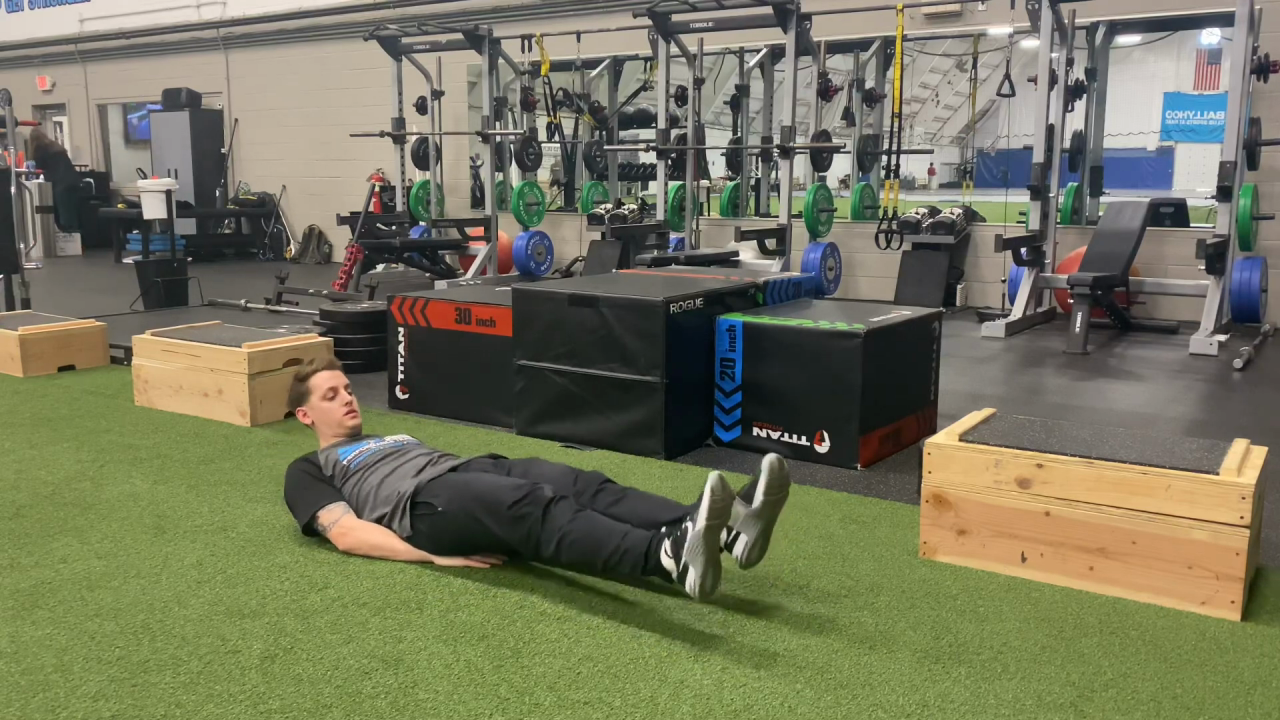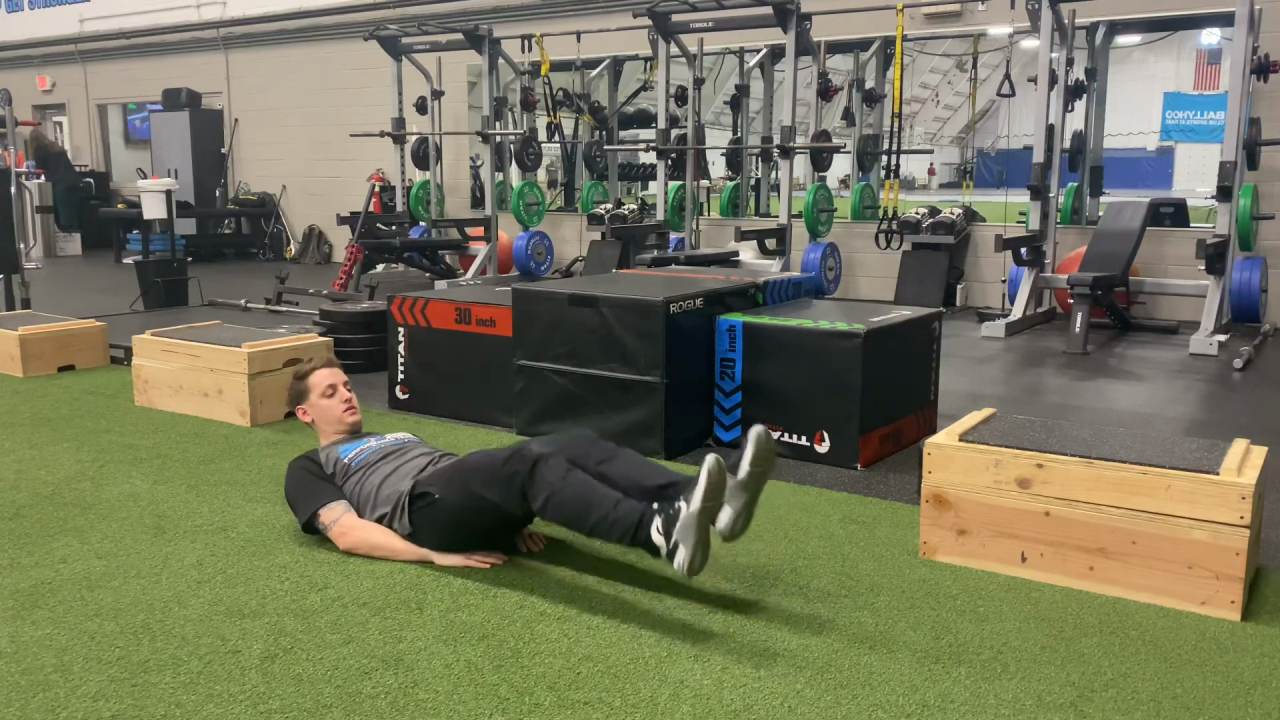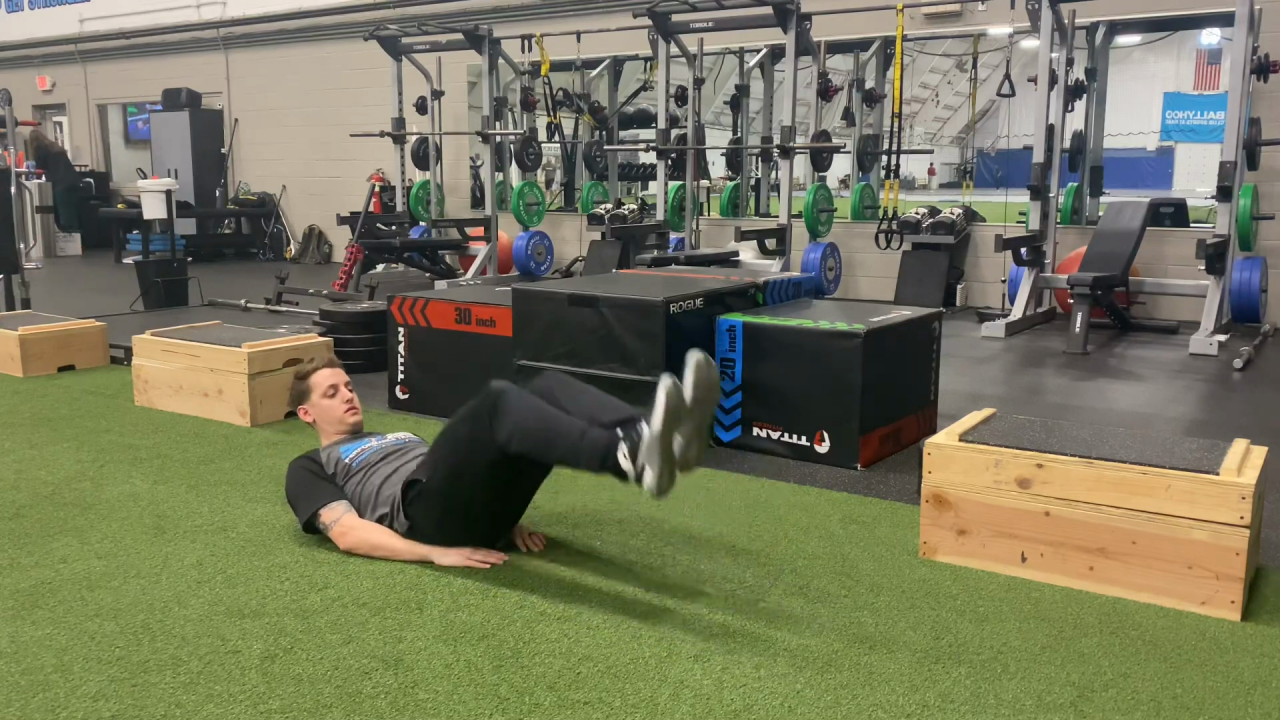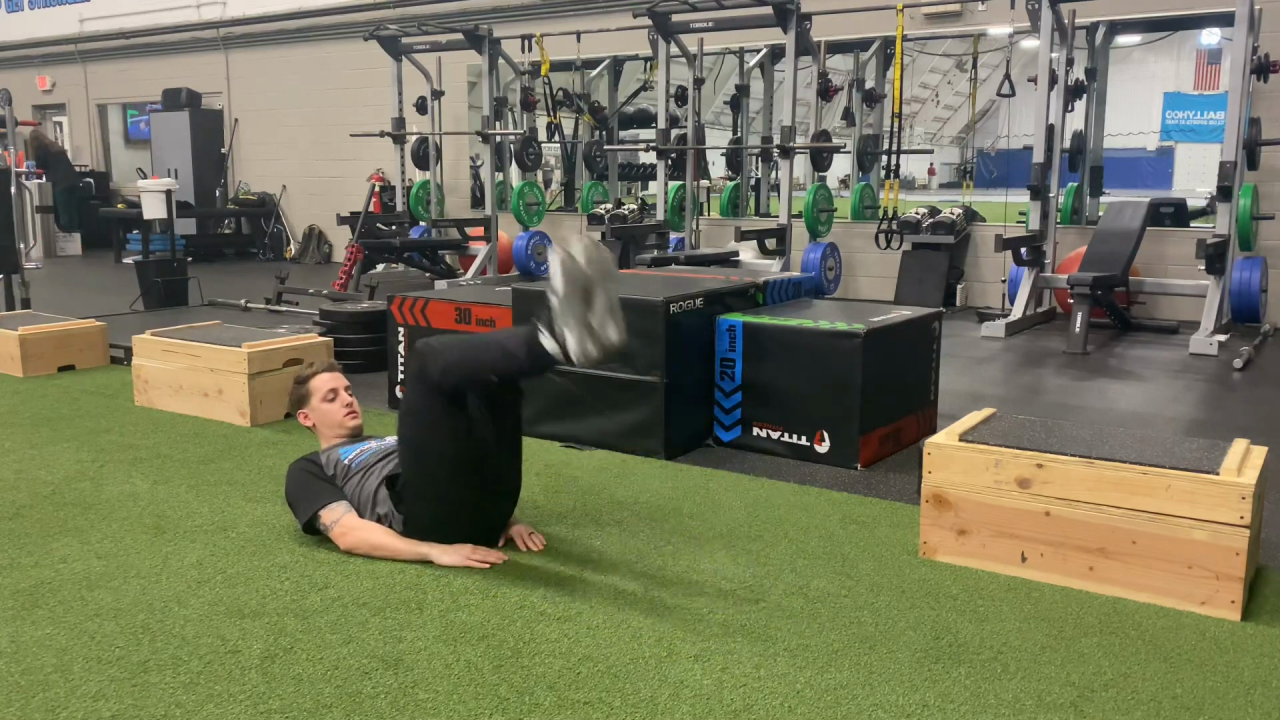
dt=0.2s
person 1, frame 1
left shoulder: (395, 440)
right shoulder: (309, 471)
right elbow: (347, 534)
left wrist: (508, 534)
right wrist: (435, 554)
right hip: (425, 507)
left knee: (583, 486)
right knee: (539, 506)
left ankle: (723, 528)
right ankle: (671, 557)
person 1, frame 2
left shoulder: (398, 437)
right shoulder: (310, 469)
right elbow: (348, 533)
left wrist: (508, 518)
right wrist: (435, 554)
left hip: (473, 485)
right hip: (426, 507)
left knee: (577, 448)
right knee: (531, 463)
left ankle: (708, 506)
right ankle: (662, 533)
person 1, frame 3
left shoulder: (393, 438)
right shoulder: (311, 468)
right elbow: (347, 533)
left wrist: (506, 517)
right wrist: (433, 552)
left hip: (482, 502)
right hip: (429, 510)
left knee: (548, 388)
right knee: (497, 402)
left ankle: (648, 442)
right ankle: (631, 456)
person 1, frame 4
left shoulder: (378, 444)
right shoulder: (310, 471)
right elbow: (348, 535)
left wrist: (503, 516)
right wrist: (434, 550)
left hip: (483, 507)
right hip: (439, 513)
left knee: (493, 370)
right knee: (431, 359)
left ankle: (573, 335)
right ankle: (560, 341)
